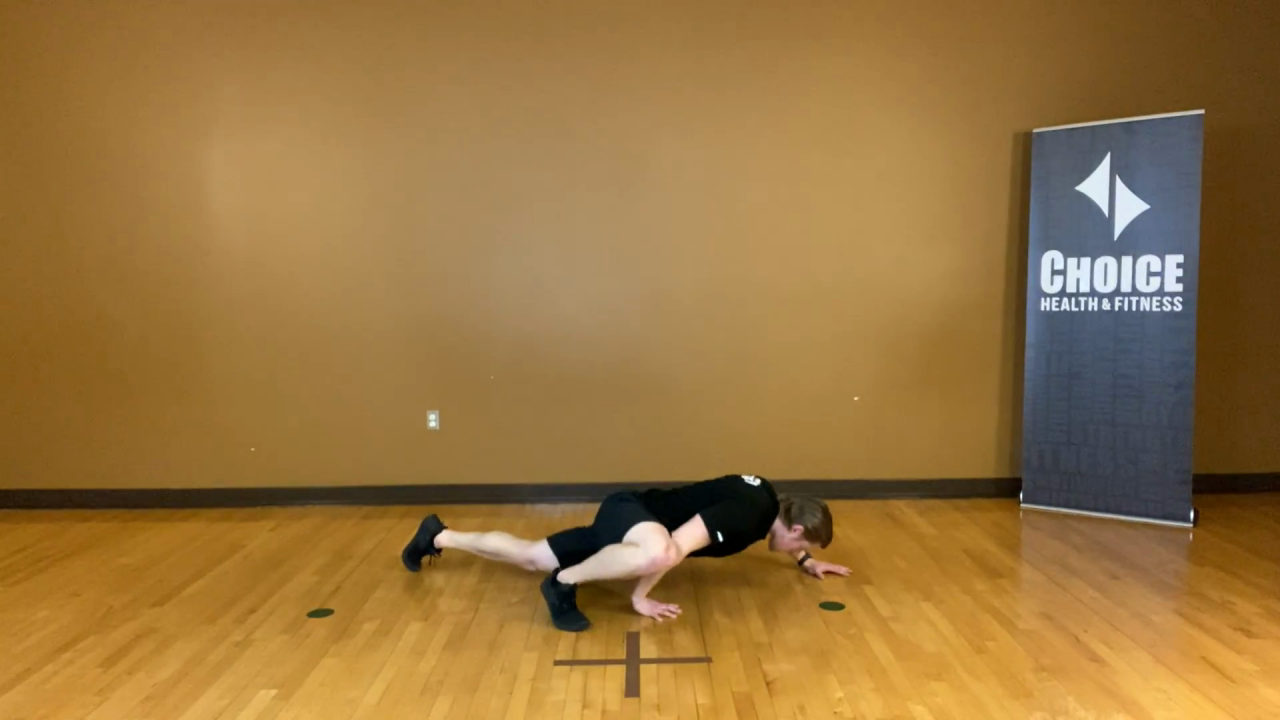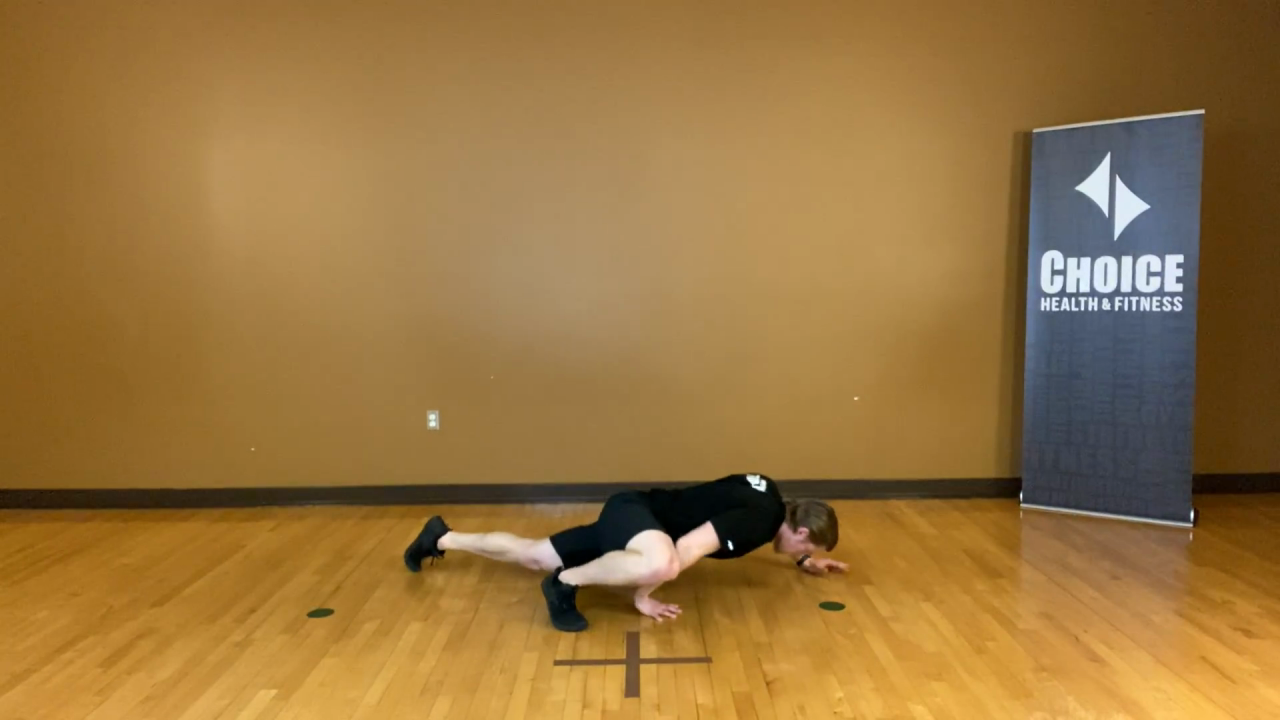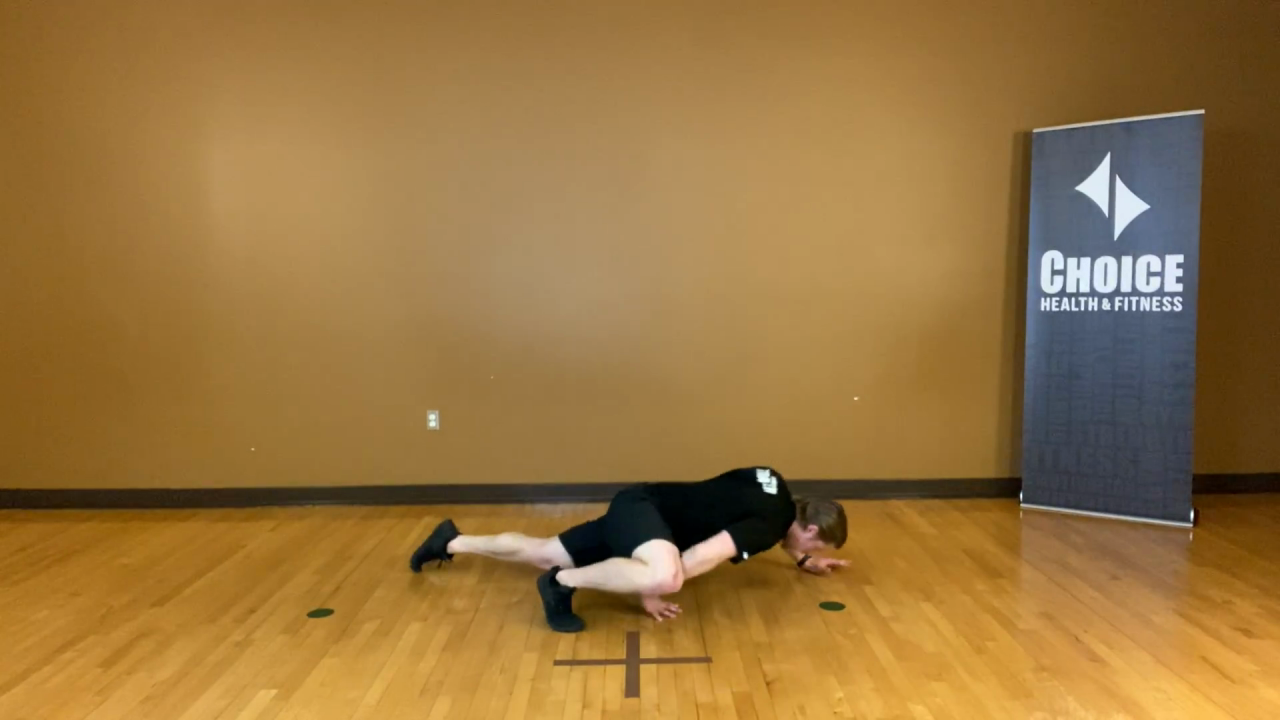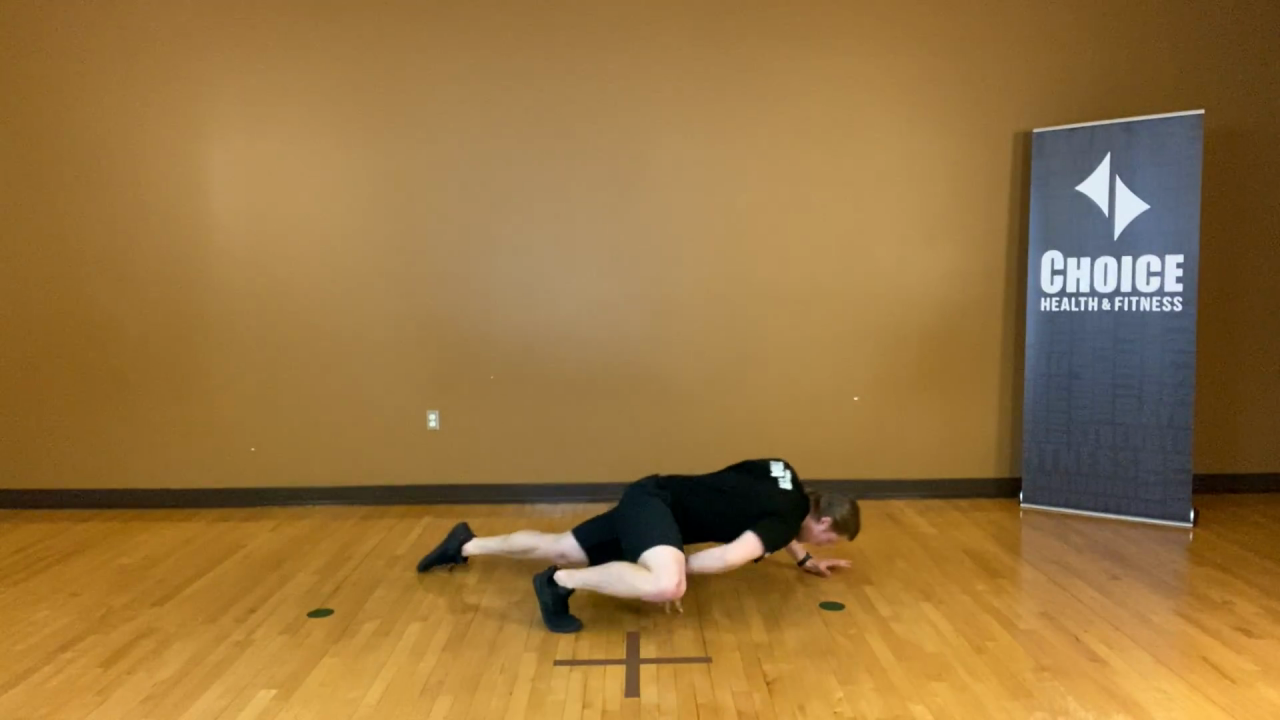
dt=0.1s
person 1, frame 1
left shoulder: (767, 499)
right shoulder: (750, 511)
right elbow: (679, 541)
left wrist: (805, 561)
right wrist: (640, 596)
left hip: (632, 513)
right hip: (626, 510)
left knee: (530, 556)
right knee: (657, 554)
left ankle: (437, 536)
right ankle: (564, 583)
person 1, frame 2
left shoulder: (770, 499)
right shoulder: (757, 519)
right elbow: (685, 549)
left wrist: (804, 561)
right wrist: (642, 597)
left hip: (636, 511)
right hip: (630, 512)
left knee: (533, 555)
right knee: (661, 563)
left ankle: (441, 538)
right ankle: (565, 583)
person 1, frame 3
left shoulder: (777, 488)
right shoulder: (769, 523)
right elbow: (702, 554)
left wrist: (803, 560)
right wrist: (655, 588)
left hip: (641, 504)
right hip: (639, 508)
left knee: (545, 553)
right knee: (661, 578)
left ankle: (452, 542)
right ankle: (561, 584)
person 1, frame 4
left shoulder: (786, 476)
right shoulder: (784, 520)
right elbow: (730, 555)
left wrist: (803, 560)
right wrist: (676, 575)
left hip: (653, 495)
right hip: (651, 503)
left knee: (560, 548)
right knee: (666, 585)
left ankle: (467, 545)
right ankle: (560, 583)
